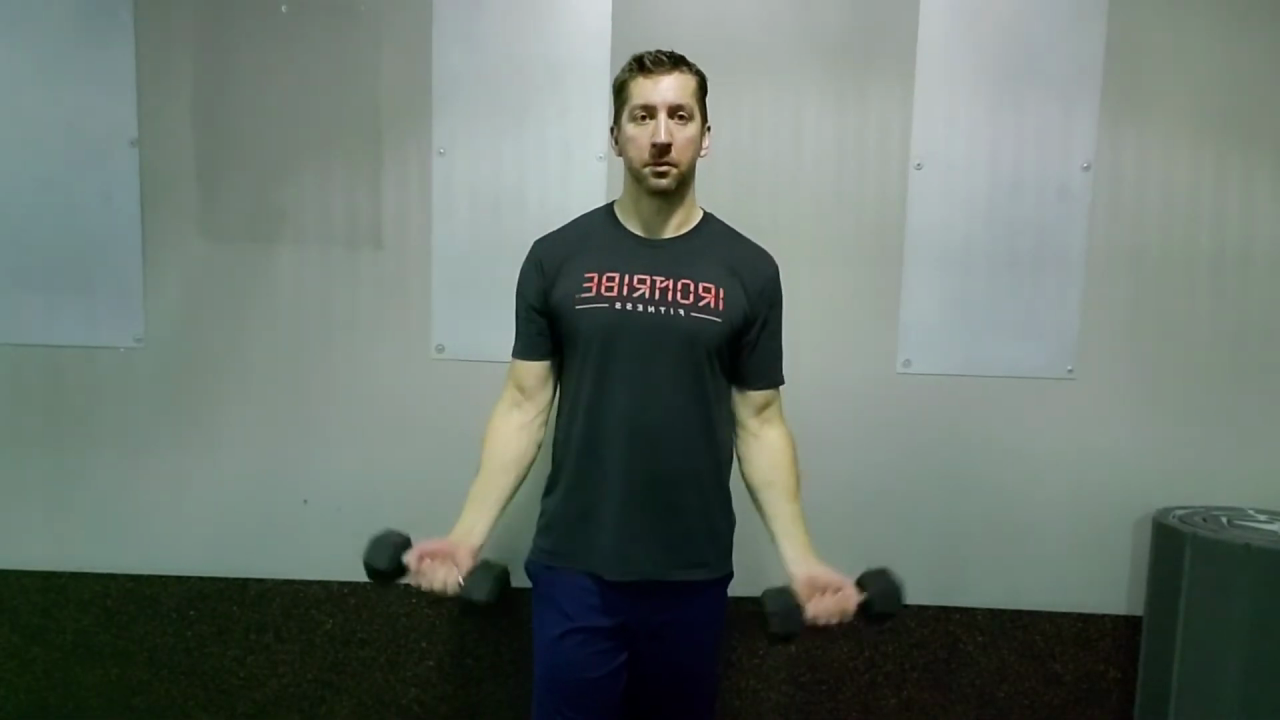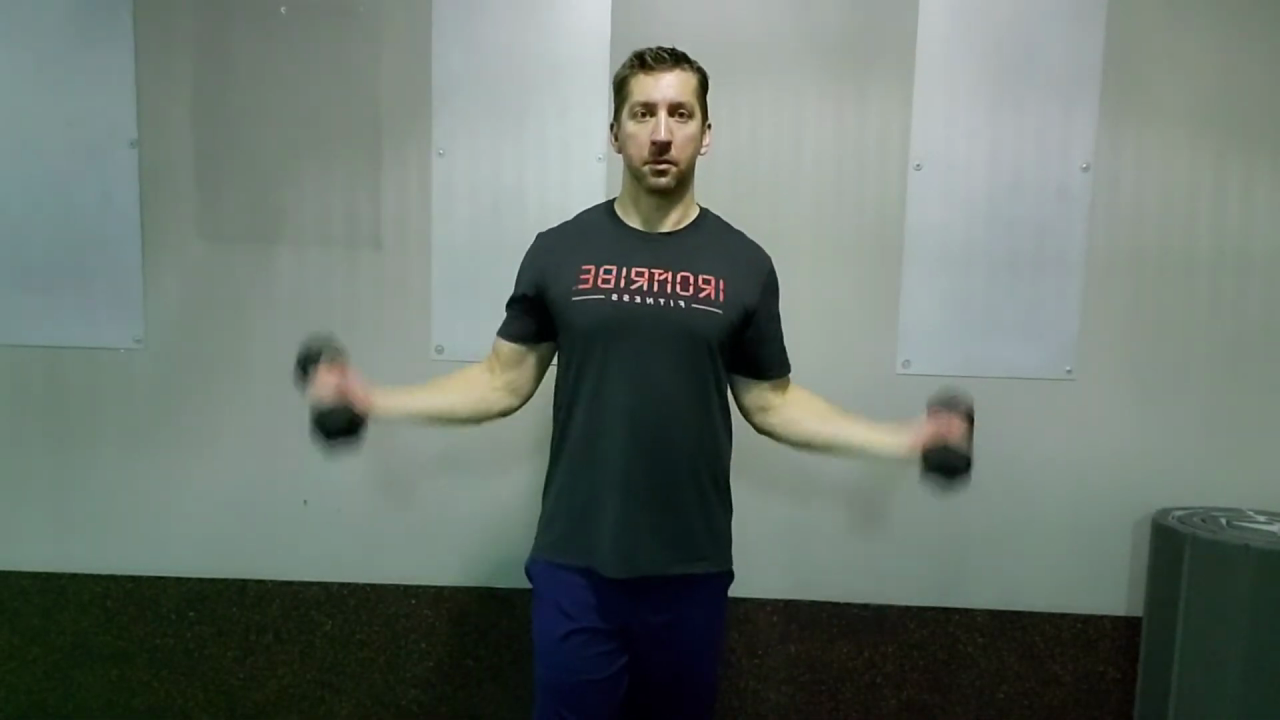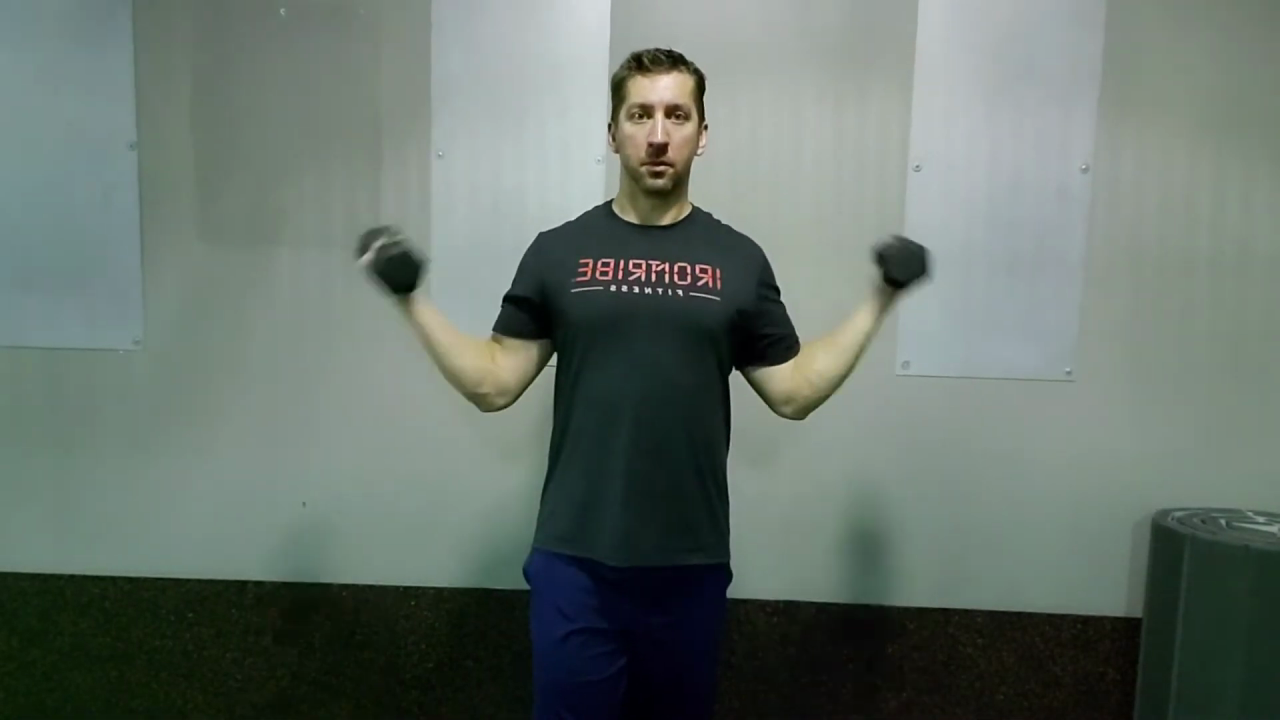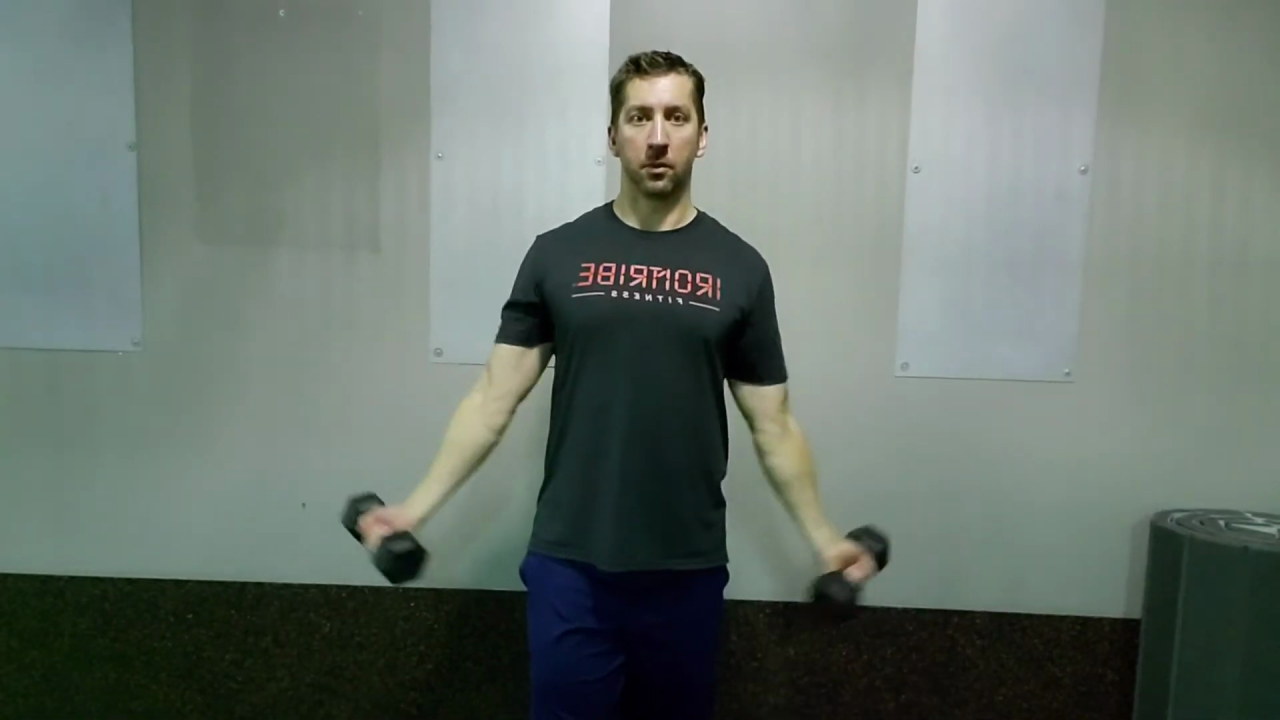
dt=0.7s
person 1, frame 1
left shoulder: (748, 268)
right shoulder: (555, 257)
left elbow: (758, 420)
right elbow: (524, 405)
left wrist: (798, 555)
right wrist: (469, 533)
left hip: (692, 569)
right hip: (574, 563)
person 1, frame 2
left shoulder: (744, 264)
right shoulder: (558, 251)
left elbow: (771, 404)
right elbow: (503, 381)
left wrist: (895, 439)
right wrist: (379, 400)
left hip: (691, 563)
right hip: (575, 560)
person 1, frame 3
left shoulder: (738, 259)
right shoulder: (558, 252)
left elbow: (793, 390)
right elbow: (494, 381)
left wrist: (877, 304)
right wrist: (411, 301)
left hip: (690, 558)
right hip: (575, 553)
person 1, frame 4
left shoulder: (739, 266)
right shoulder: (557, 254)
left elbow: (771, 420)
right elbow: (495, 396)
left wrist: (822, 537)
right wrist: (418, 506)
left hip: (687, 564)
right hip: (571, 559)
